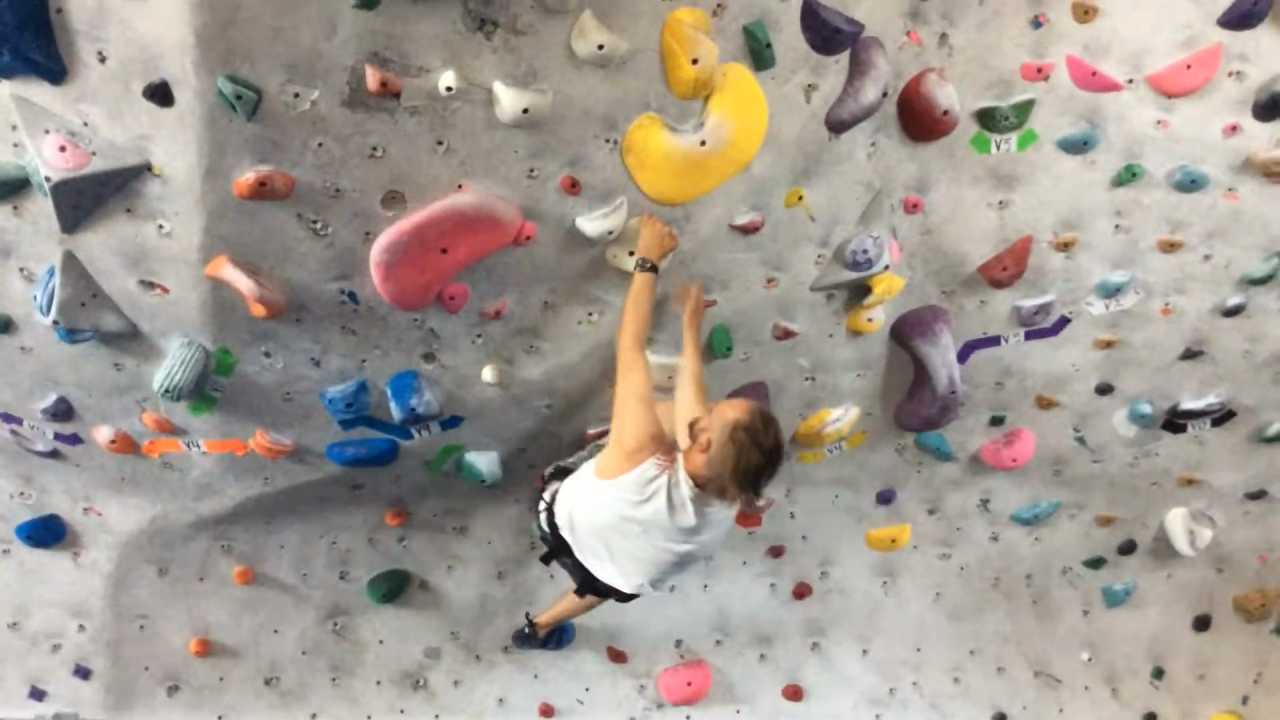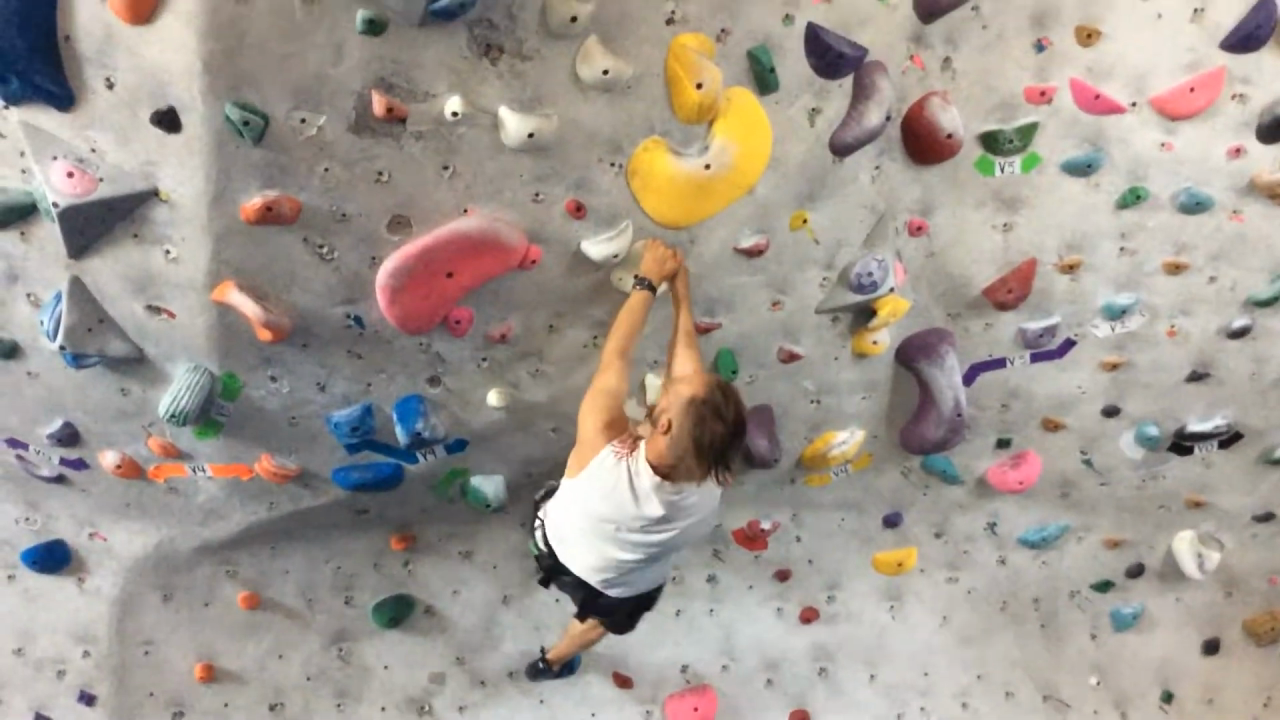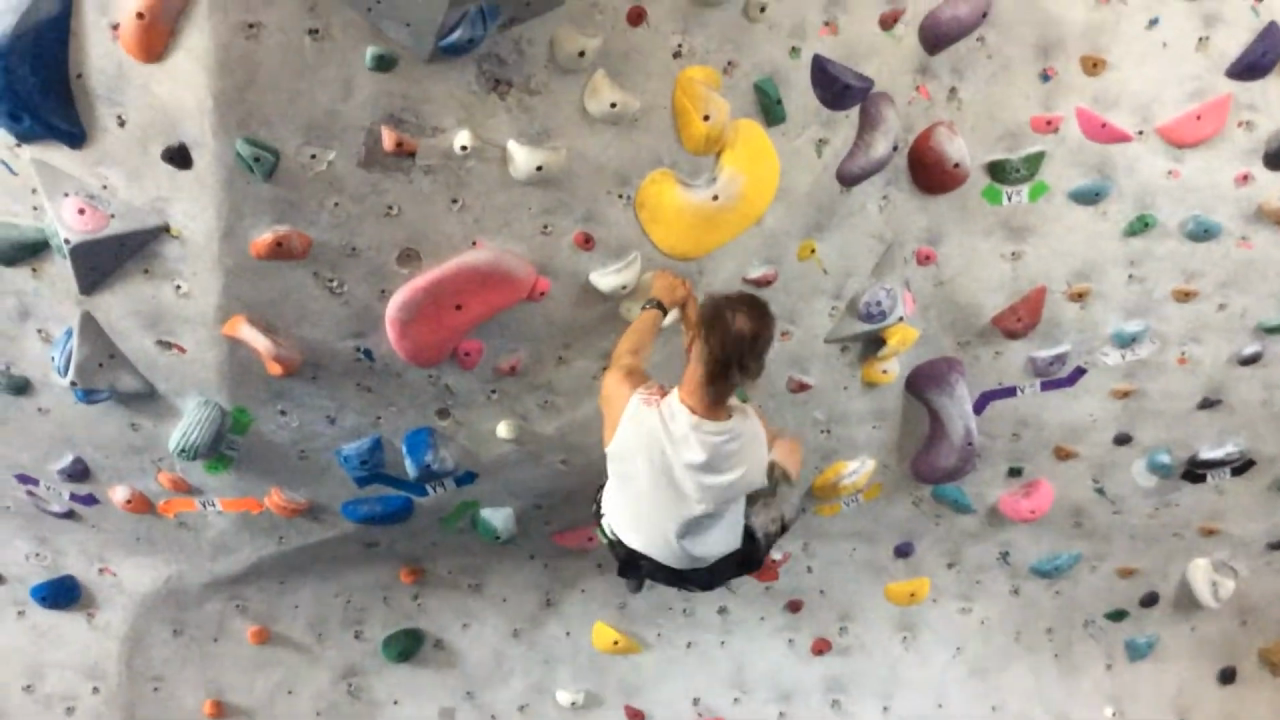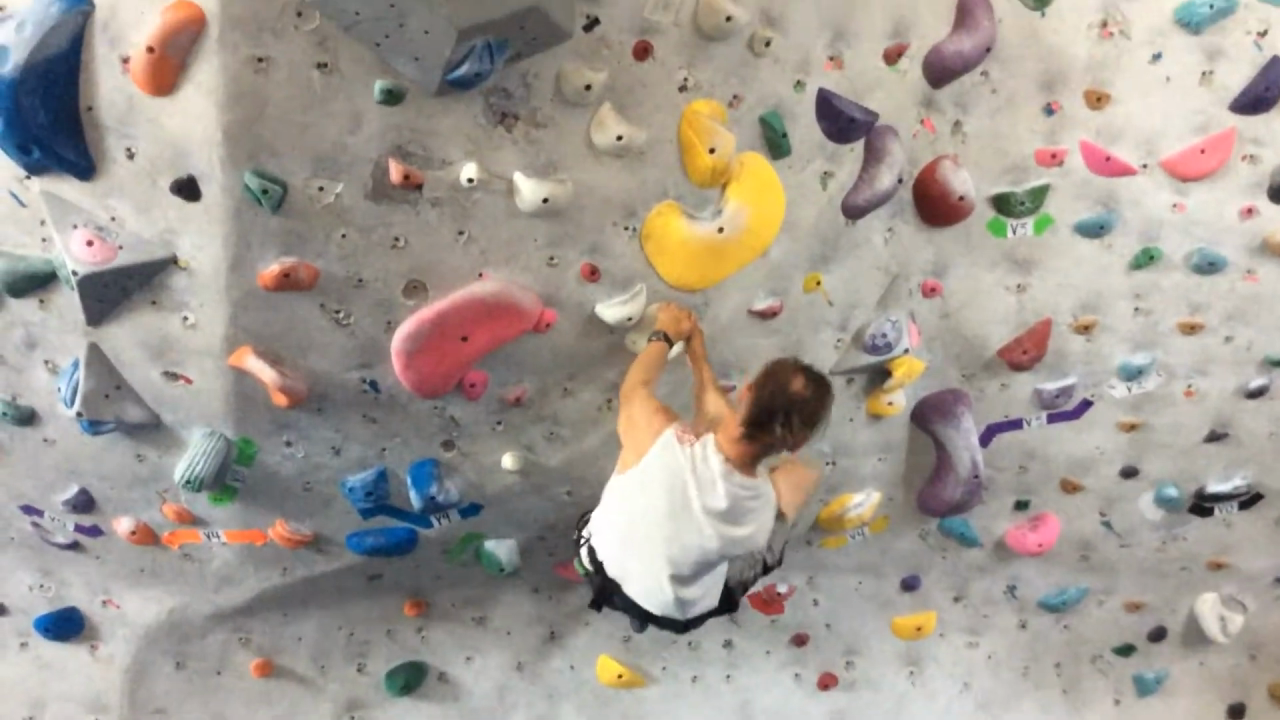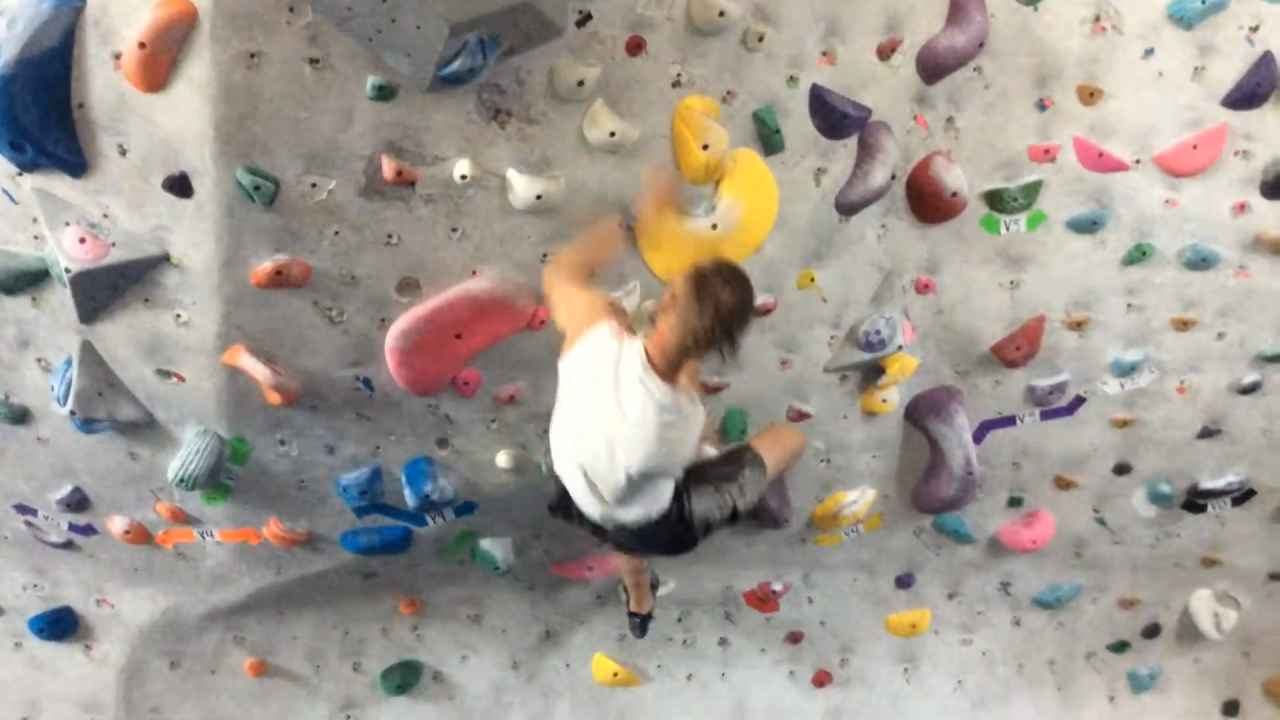
dt=0.5s
person 1, frame 1
left shoulder: (641, 454)
right shoulder: (722, 512)
left elbow: (630, 347)
right elbow: (691, 407)
left wrist: (648, 261)
right wrist: (692, 326)
left hip: (563, 519)
right hip: (620, 576)
right ankle: (542, 627)
person 1, frame 2
left shoulder: (600, 445)
right shoulder: (713, 486)
left elbow: (614, 358)
right elbow: (690, 372)
left wrist: (648, 282)
right wrist: (681, 299)
left hip: (557, 547)
right hip: (624, 592)
right knee: (608, 615)
right ankle: (553, 661)
person 1, frame 3
left shoulder: (624, 397)
right shoulder: (754, 437)
left elbow: (625, 354)
left wrist: (658, 303)
right wrist: (691, 314)
left hip: (629, 547)
right hip: (709, 566)
right knee: (789, 448)
left ankle: (637, 570)
person 1, frame 4
left shoulder: (655, 432)
right shoulder: (763, 502)
left elbow: (634, 387)
right elbow: (715, 410)
left wrist: (663, 335)
right wrist: (697, 350)
left hip: (604, 571)
right hip: (683, 613)
right knee: (805, 475)
person 1, frame 5
left shoulder: (598, 329)
right shoulder: (687, 420)
left elbow: (558, 270)
left wrist: (626, 218)
left hip: (581, 499)
right hip: (652, 526)
right knee: (789, 441)
left ankle: (639, 605)
right ankle: (762, 497)
